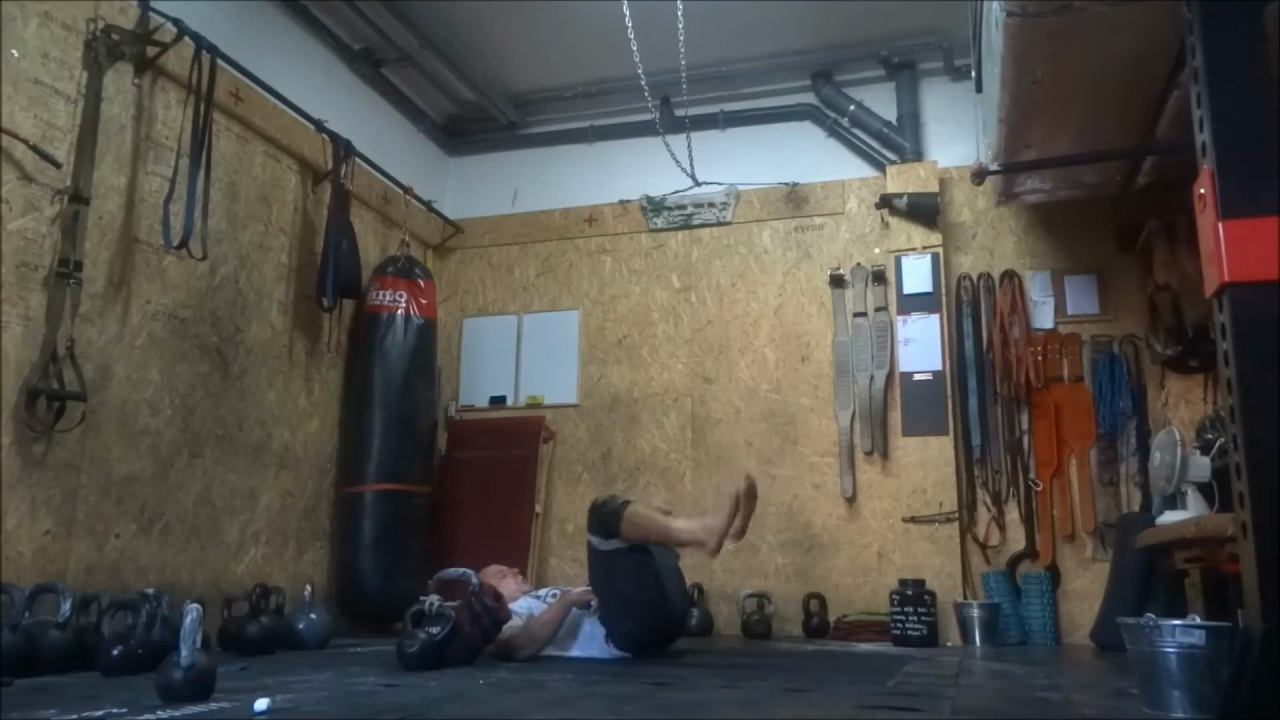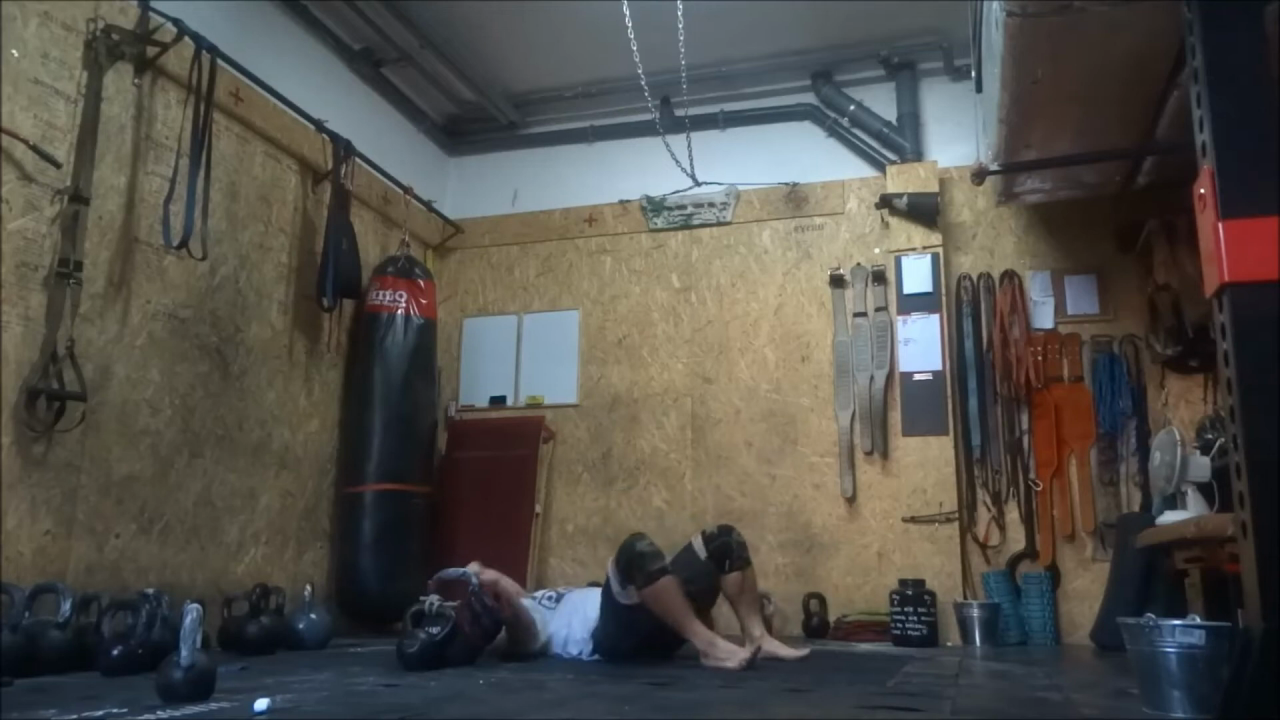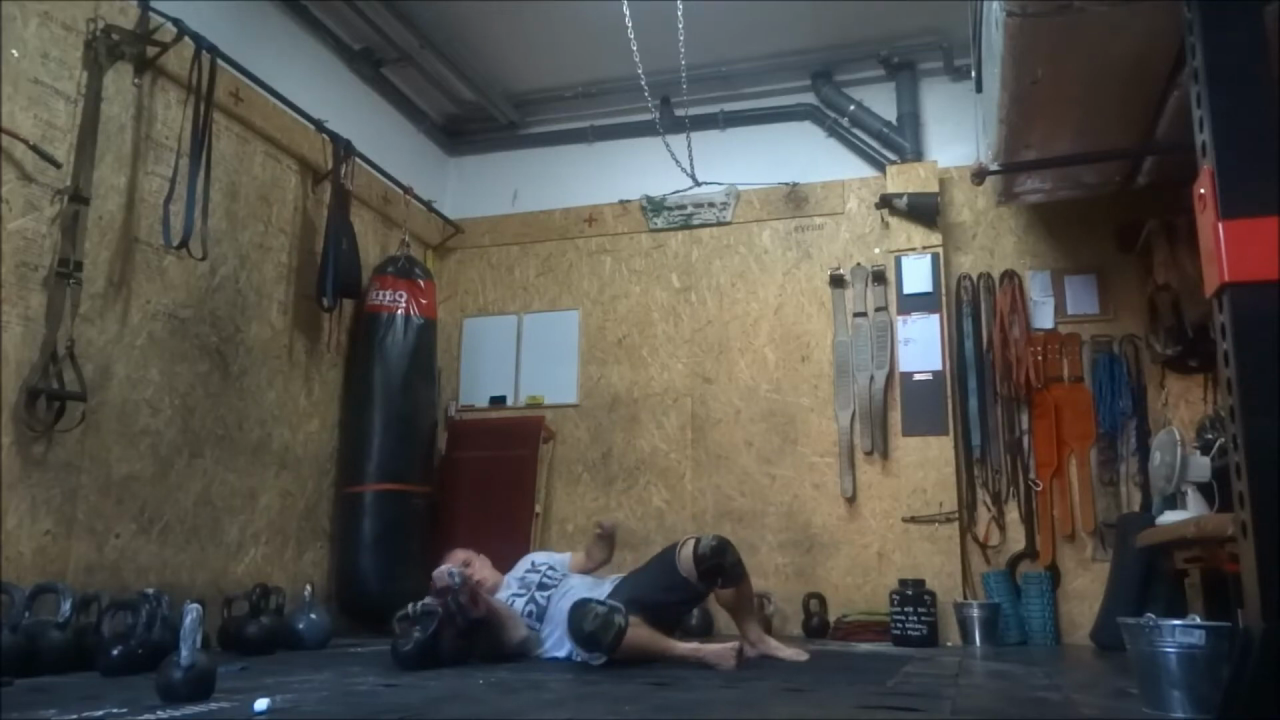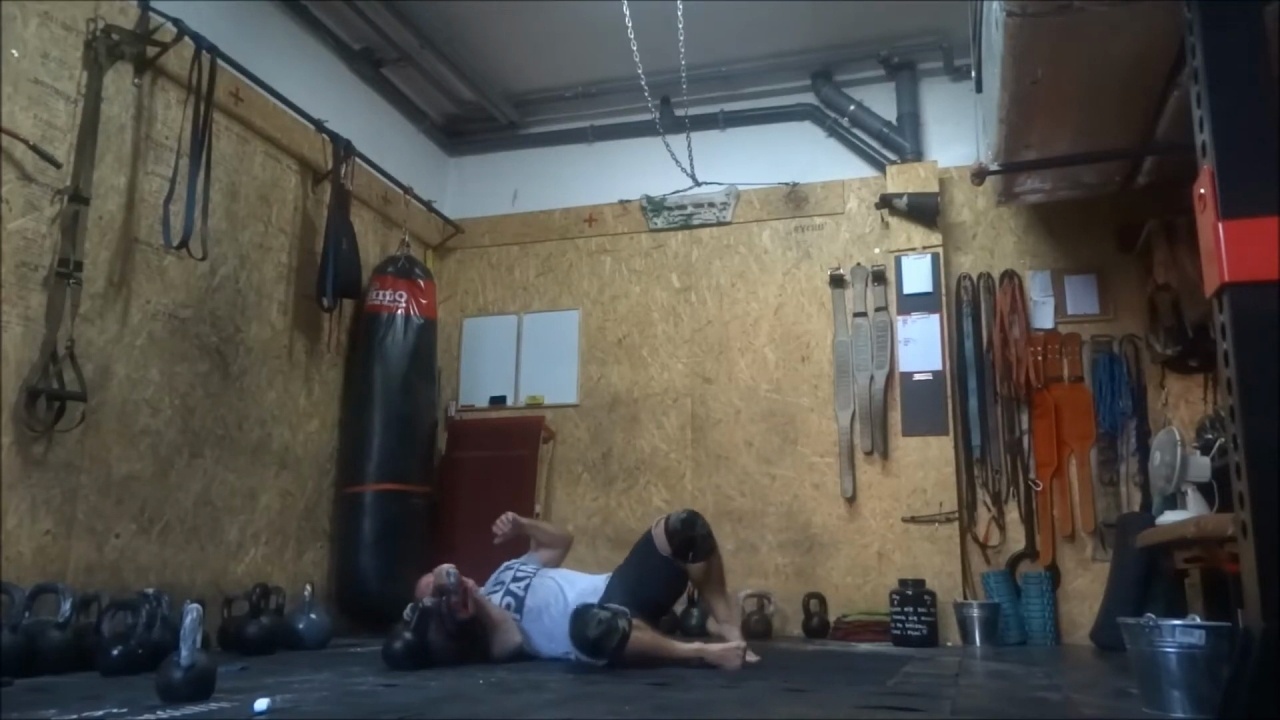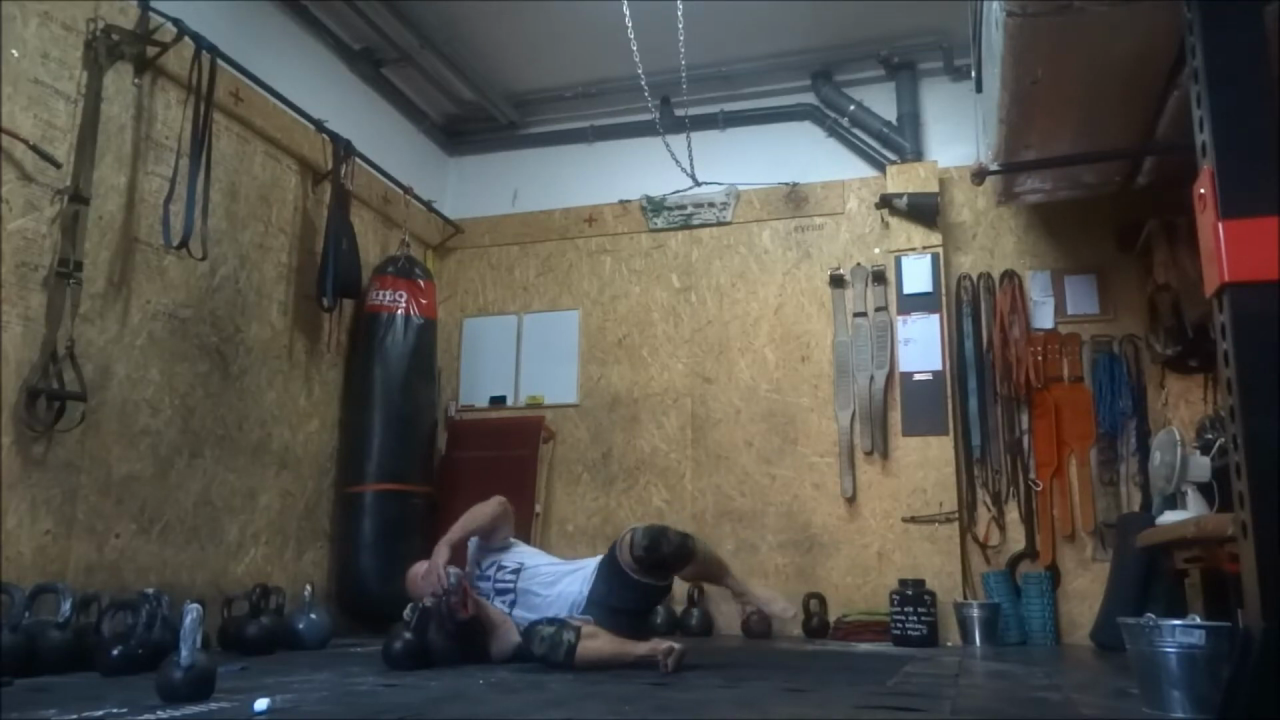
dt=1s
person 1, frame 1
left shoulder: (541, 600)
right elbow: (520, 647)
right wrist: (567, 600)
left hip: (657, 615)
right hip: (628, 633)
right knee: (605, 512)
left ankle: (720, 526)
right ankle: (706, 533)
person 1, frame 2
left shoulder: (549, 601)
right shoulder: (514, 619)
right elbow: (522, 638)
right wrist: (496, 590)
left hip: (654, 625)
right hip: (616, 636)
left knee: (722, 539)
right knee: (637, 549)
left ankle: (757, 638)
right ankle: (710, 647)
person 1, frame 3
left shoulder: (530, 563)
right shoulder: (494, 610)
left elbow: (591, 561)
right elbow: (520, 638)
left wrist: (605, 538)
right wrist: (468, 596)
left hip: (625, 593)
right hip: (601, 630)
left knee: (711, 551)
right knee: (587, 617)
left ankle: (754, 638)
right ankle: (696, 652)
person 1, frame 4
left shoulder: (508, 572)
right shoulder: (480, 616)
left elbow: (561, 541)
right elbow: (508, 645)
left wrist: (520, 525)
right wrist: (467, 600)
left hip: (616, 588)
right hip: (595, 618)
left knee: (684, 526)
right knee: (588, 625)
left ankle: (724, 622)
right ankle: (701, 651)
person 1, frame 5
left shoulder: (483, 553)
right shoulder: (474, 613)
left elbow: (499, 506)
right elbow: (509, 646)
left wrist: (445, 542)
right wrist: (470, 604)
left hip: (605, 580)
right hip: (591, 623)
left knee: (649, 542)
right knee: (541, 638)
left ankle: (741, 589)
right ankle: (650, 648)
